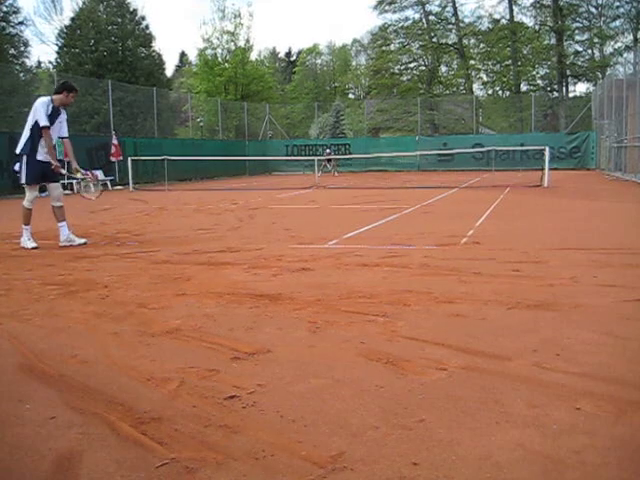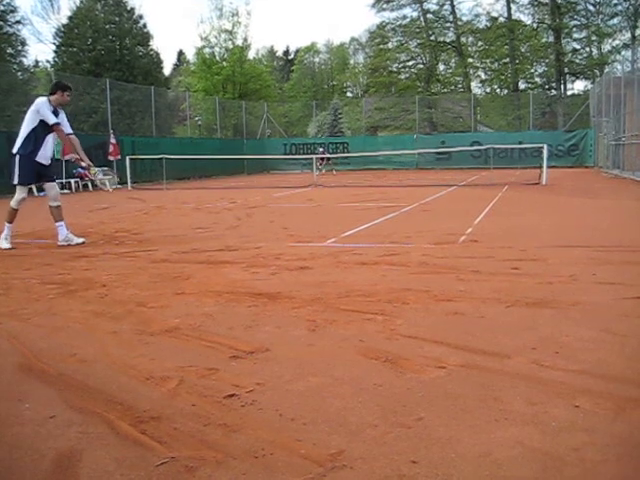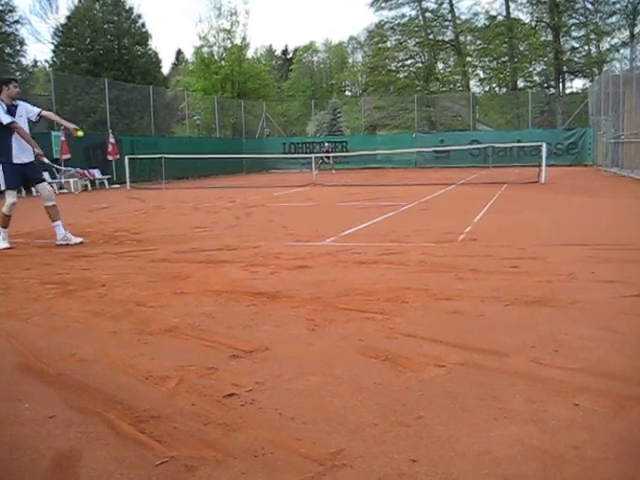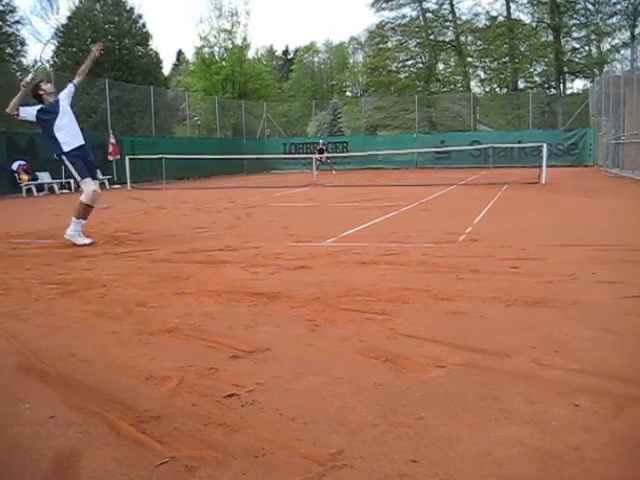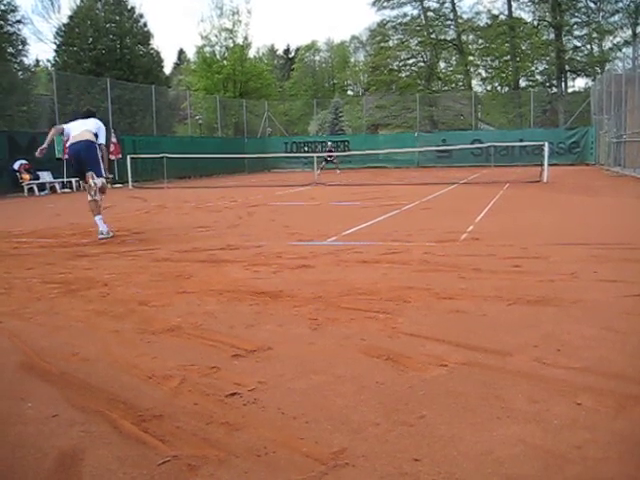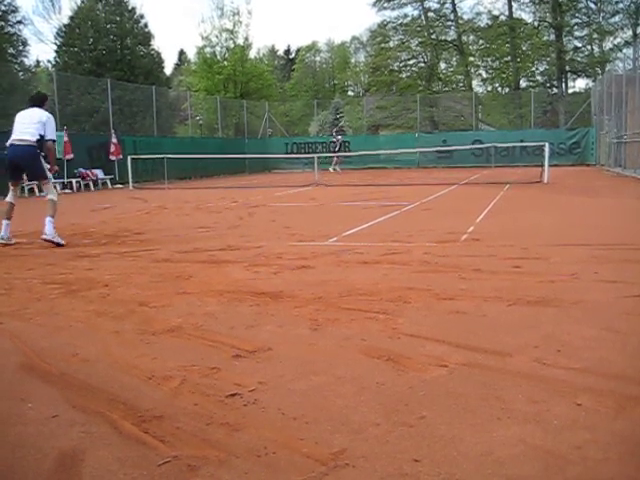
dt=0.7s
person 1, frame 1
left shoulder: (62, 113)
right shoulder: (42, 103)
left elbow: (65, 139)
right elbow: (45, 132)
left wrist: (73, 162)
right wrist: (53, 158)
left hip: (48, 158)
right hip: (31, 155)
left knee: (57, 194)
right knee: (31, 195)
left ankle: (65, 236)
right ankle: (26, 236)
person 1, frame 2
left shoulder: (60, 113)
right shoulder: (41, 102)
left elbow: (71, 136)
right elbow: (58, 130)
left wrist: (85, 158)
right wrist: (73, 153)
left hip: (44, 159)
right hip: (26, 155)
left knee: (54, 194)
right knee: (21, 196)
left ankle: (64, 235)
person 1, frame 3
left shoulder: (22, 106)
left elbow: (45, 113)
right elbow: (16, 128)
left wrist: (66, 123)
right wrist: (36, 147)
left hip: (28, 160)
left knee: (47, 193)
left ankle: (61, 234)
person 1, frame 4
left shoulder: (62, 99)
right shoulder: (39, 111)
left elbow: (79, 77)
right elbow: (10, 111)
left wrist: (92, 56)
right wrist: (21, 90)
left hip: (82, 150)
right hip: (67, 154)
left knee: (93, 191)
right knee: (90, 189)
left ankle: (77, 226)
right ankle: (74, 229)
person 1, frame 5
left shoulder: (72, 124)
right shoulder: (98, 123)
left elbow: (56, 129)
right elbow: (102, 147)
left wrist: (45, 145)
right wrist: (106, 171)
left hip: (73, 149)
right hip: (88, 146)
left knee: (91, 192)
right knee: (101, 184)
left ankle: (103, 229)
right ankle: (97, 183)
person 1, frame 6
left shoulder: (19, 115)
right shoulder: (47, 116)
right elbow: (49, 145)
right wrist: (52, 165)
right hip: (30, 152)
left knee: (13, 192)
right knee: (50, 191)
right ankle: (49, 231)
